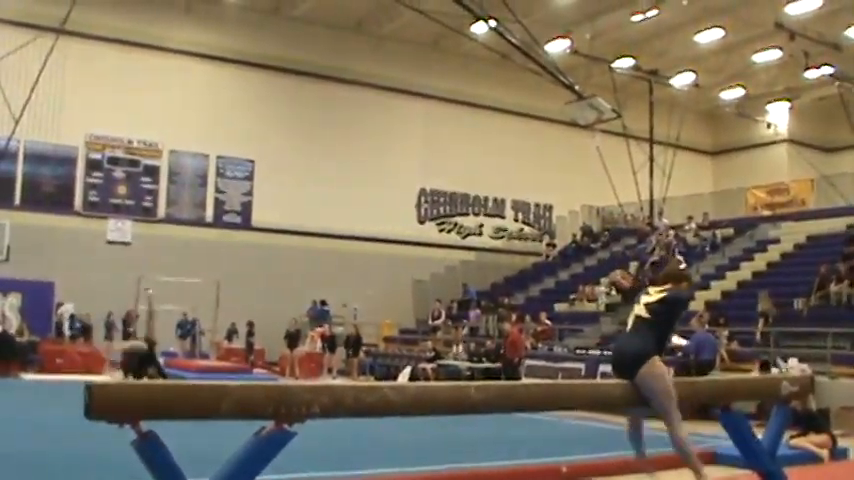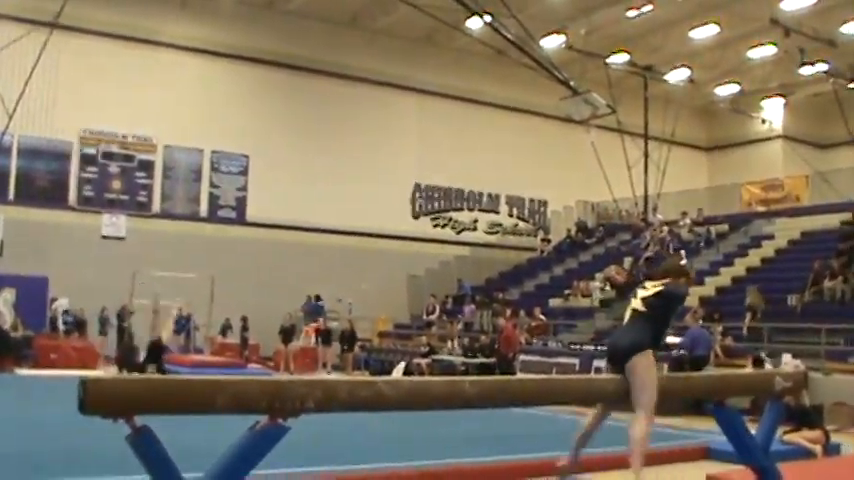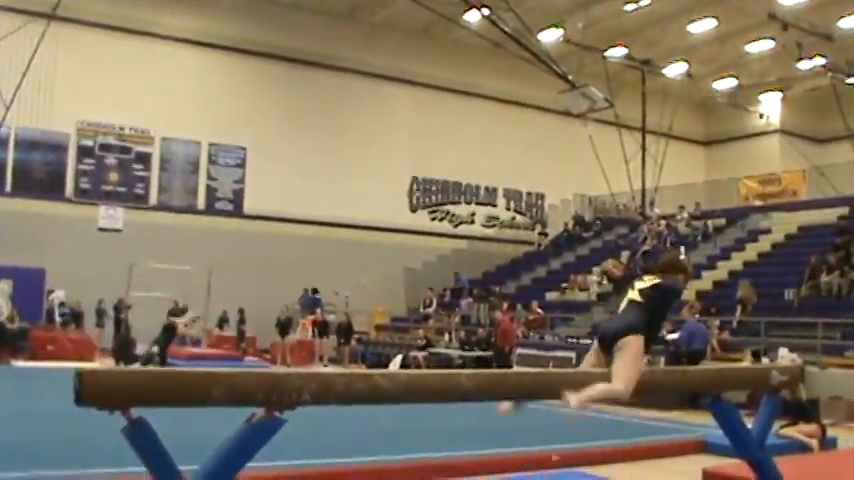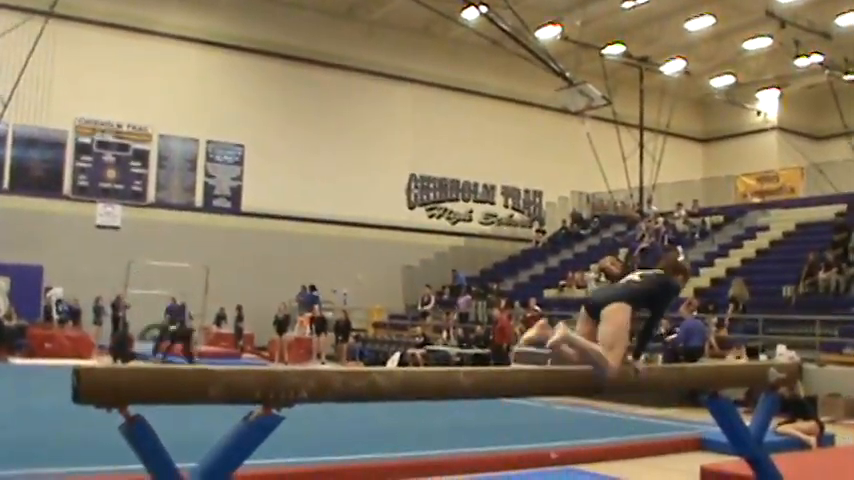
dt=0.1s
person 1, frame 1
left shoulder: (646, 294)
right shoulder: (679, 299)
right elbow: (663, 333)
left hip: (620, 354)
right hip: (640, 357)
left knee: (635, 413)
right knee: (672, 418)
left ankle: (641, 457)
person 1, frame 2
left shoulder: (642, 289)
right shoulder: (676, 293)
right elbow: (661, 328)
left hip: (616, 346)
right hip: (636, 348)
left knee: (603, 408)
right knee: (644, 413)
left ankle: (572, 459)
person 1, frame 3
left shoulder: (641, 282)
right shoulder: (673, 287)
right elbow: (654, 325)
right wrist: (642, 354)
left hip: (607, 331)
right hip: (628, 332)
right knee: (621, 390)
right ankle: (579, 399)
person 1, frame 4
left shoulder: (641, 275)
right shoulder: (671, 285)
right elbow: (653, 321)
right wrist: (637, 356)
left hip: (595, 301)
right hip: (615, 302)
left knee: (578, 356)
right knee: (609, 367)
left ankle: (546, 332)
right ankle: (566, 335)
